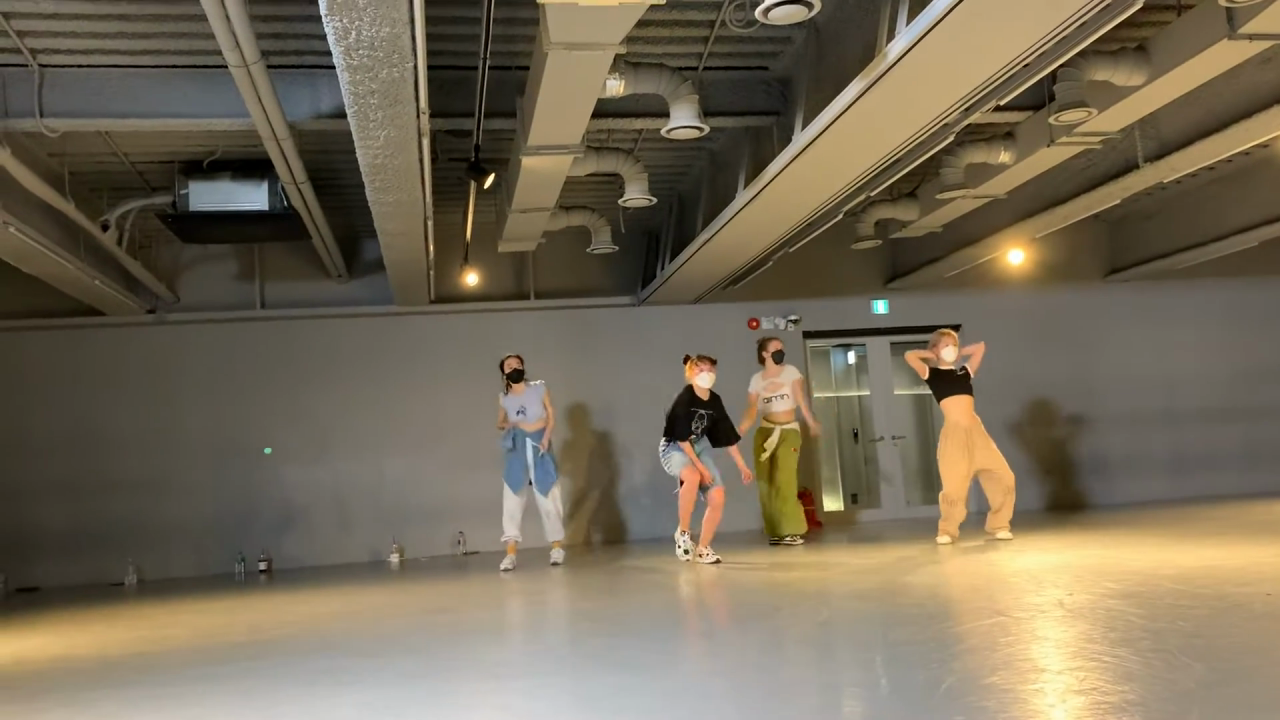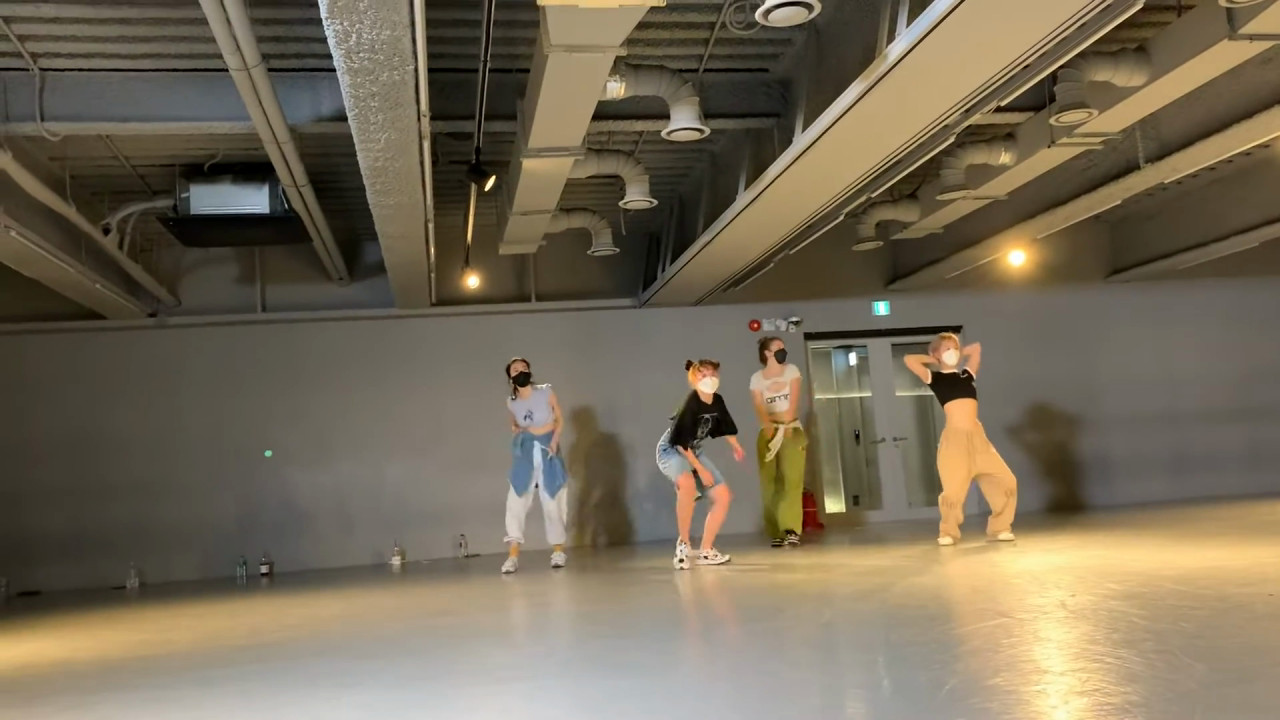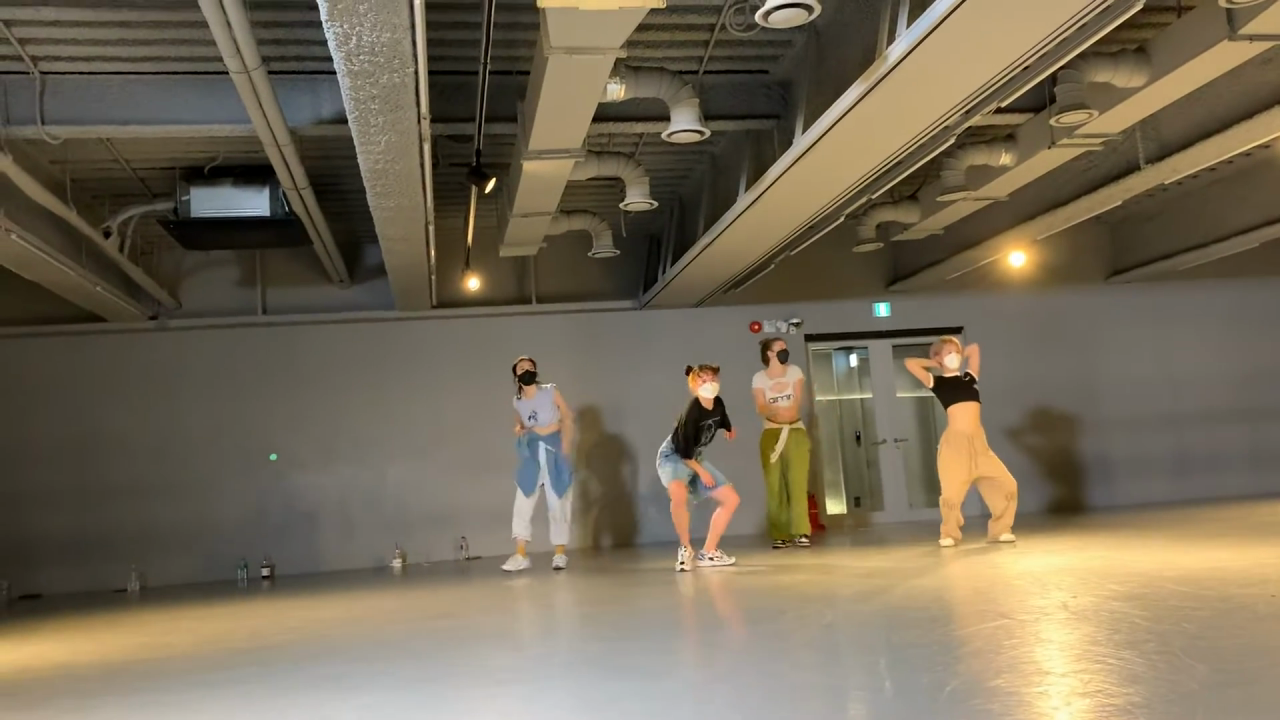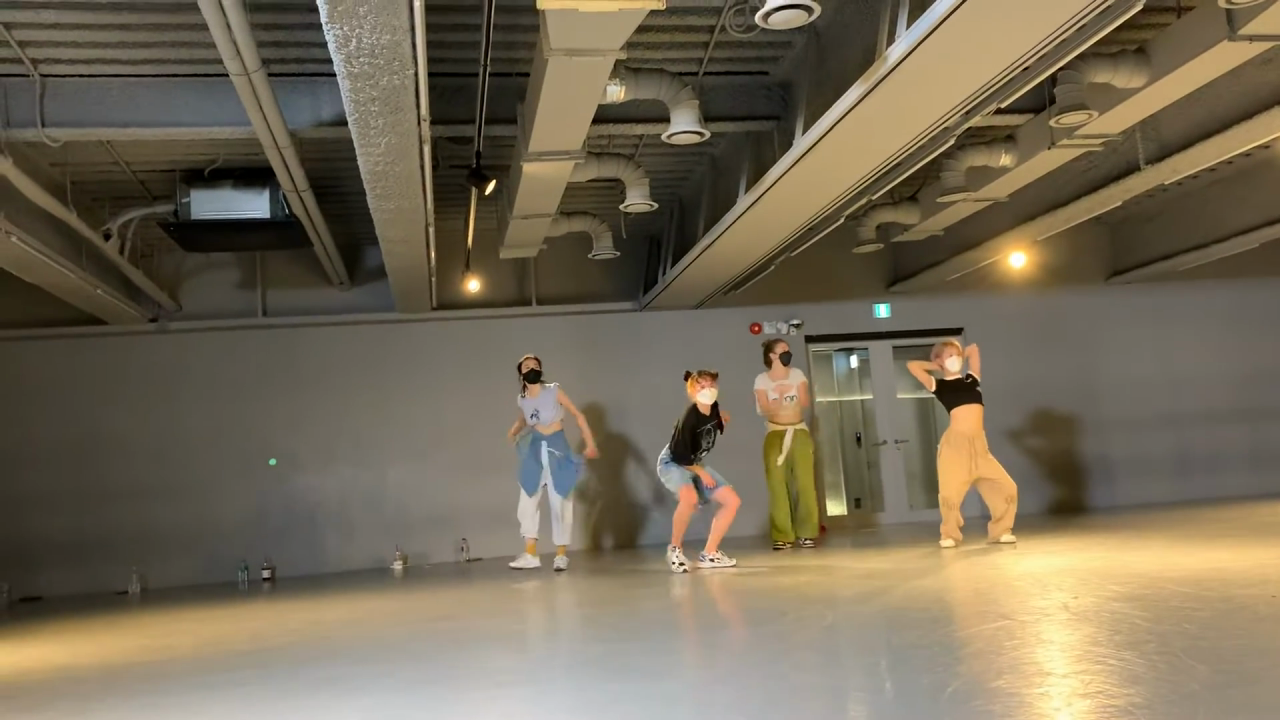
dt=0.1s
person 1, frame 1
left shoulder: (539, 389)
right shoulder: (504, 398)
left elbow: (550, 417)
right elbow: (500, 423)
left wrist: (546, 438)
right wrist: (505, 425)
left hip: (540, 446)
right hip: (518, 449)
left knee: (548, 500)
right knee: (512, 501)
left ankle: (556, 548)
right ankle: (510, 554)
person 1, frame 2
left shoulder: (546, 392)
right shoulder: (512, 402)
left elbow: (559, 419)
left wrist: (555, 441)
right wrist: (516, 429)
left hip: (548, 449)
right hip: (526, 451)
left knee: (553, 503)
right knee: (516, 503)
left ankle: (558, 552)
right ankle: (513, 556)
person 1, frame 3
left shoulder: (550, 391)
right shoulder: (518, 400)
left elbow: (568, 418)
left wrist: (566, 443)
right wrist: (519, 429)
left hip: (554, 448)
right hip: (531, 450)
left knee: (557, 502)
right knee: (524, 501)
left ankle: (560, 553)
right ankle: (520, 555)
person 1, frame 4
left shoulder: (554, 391)
right shoulder: (523, 399)
left elbow: (577, 414)
left wrist: (590, 441)
right wrist: (514, 432)
left hip: (557, 449)
right hip: (534, 450)
left knee: (560, 502)
right knee: (528, 500)
left ankle: (561, 555)
right ankle: (530, 554)
person 2, frame 1
left shoulder: (964, 372)
right shoulder: (931, 374)
left elbow: (980, 347)
right elbow: (909, 356)
left wrist: (958, 354)
right wrist: (930, 356)
left hip: (976, 432)
right hip: (953, 434)
left knee: (1004, 478)
right knee: (953, 489)
left ankle: (998, 526)
right ankle: (947, 531)
person 2, frame 2
left shoulder: (967, 375)
right shoulder: (934, 377)
left elbow: (976, 348)
right elbow: (908, 359)
left wrist: (959, 356)
right wrist: (932, 360)
left hip: (977, 436)
right hip: (954, 438)
left knee: (1006, 481)
right knee: (953, 491)
left ankle: (1000, 528)
right ankle: (948, 532)
person 2, frame 3
left shoulder: (969, 377)
right shoulder: (936, 382)
left elbow: (974, 348)
right elbow: (909, 363)
left wrist: (959, 359)
right wrist: (934, 363)
left hip: (978, 441)
right hip: (954, 441)
left knee: (1007, 485)
right knee: (951, 493)
left ankle: (1000, 530)
right ankle: (949, 534)
person 2, frame 4
left shoulder: (971, 378)
right shoulder: (938, 385)
left elbow: (973, 349)
right elbow: (912, 365)
left wrist: (960, 360)
right wrist: (935, 366)
left hip: (978, 442)
right hip: (955, 442)
left knee: (1007, 487)
right knee: (950, 493)
left ankle: (1000, 531)
right ankle: (950, 535)
person 3, frame 1
left shoulder: (791, 371)
right shoulder: (756, 380)
left elbow: (800, 398)
right elbow: (752, 408)
left wrist: (810, 421)
right wrist: (743, 426)
left hip: (789, 430)
right hip: (765, 432)
left knee: (784, 480)
right knee: (766, 483)
left ankle: (793, 530)
right ankle: (776, 532)
person 3, frame 2
left shoulder: (791, 370)
right shoulder: (757, 378)
left elbow: (794, 399)
right elbow: (759, 408)
left wrist: (788, 421)
right wrist: (767, 425)
left hip: (792, 430)
right hip: (769, 432)
left knee: (792, 479)
right knee: (770, 484)
left ankle: (791, 530)
right ankle: (777, 532)
person 3, frame 3
left shoulder: (794, 371)
right shoulder: (759, 378)
left elbow: (799, 399)
right elbow: (761, 408)
left wrist: (788, 410)
right wrist: (773, 411)
left hip: (795, 430)
right hip: (771, 432)
left knee: (798, 481)
right knee: (774, 484)
left ankle: (800, 532)
right ankle: (780, 534)
person 3, frame 4
left shoulder: (797, 374)
right shoulder: (762, 380)
left elbow: (805, 401)
right elbow: (764, 410)
left wrist: (792, 405)
right wrist: (774, 407)
left hip: (799, 432)
right hip: (775, 434)
left knee: (805, 483)
right knee: (777, 487)
left ankle: (807, 533)
right ankle: (782, 536)
person 4, frame 1
left shoulder: (715, 400)
right shoulder: (685, 397)
left elbow: (726, 435)
right elbow: (679, 436)
left wrist: (742, 465)
right wrist: (698, 465)
left hip: (698, 448)
right hip: (674, 448)
left knee: (717, 497)
right knee: (692, 477)
left ankle: (703, 549)
right ankle: (683, 532)
person 4, frame 2
left shoulder: (717, 402)
right shoulder: (691, 403)
left elbow: (725, 426)
right elbow: (681, 442)
left wrist: (735, 445)
right wrist: (699, 468)
left hip: (695, 451)
right hip: (672, 451)
left knee: (723, 496)
right knee: (687, 483)
left ankle: (705, 551)
right ankle: (683, 542)
person 4, frame 3
left shoulder: (717, 403)
right shoulder: (692, 411)
right elbow: (683, 450)
left wrist: (729, 430)
right wrist: (701, 471)
left hip: (695, 459)
right hip: (672, 457)
left knee: (731, 499)
right knee: (678, 492)
left ankle: (708, 552)
right ankle: (685, 548)
person 4, frame 4
left shoulder: (713, 407)
right shoulder: (689, 417)
right elbow: (680, 456)
left wrist: (722, 417)
right wrist: (702, 473)
left hip: (695, 463)
right hip: (673, 463)
left knee: (732, 501)
right knee: (690, 498)
left ankle: (709, 554)
right ankle: (675, 549)
